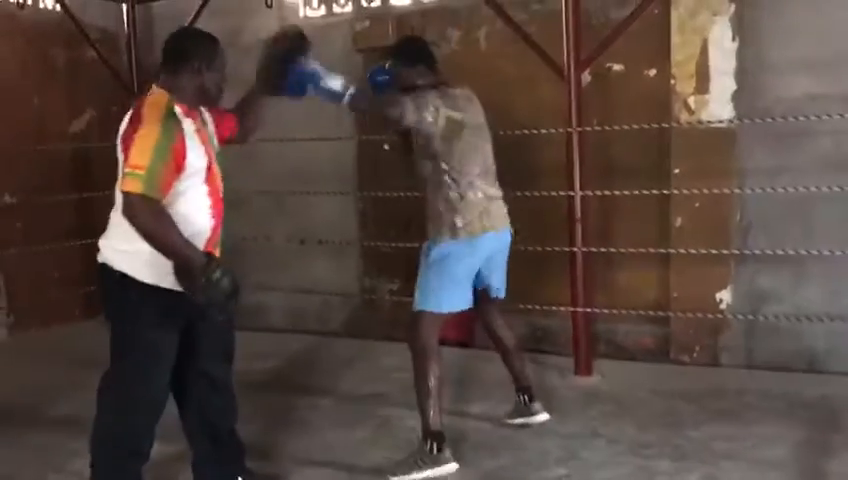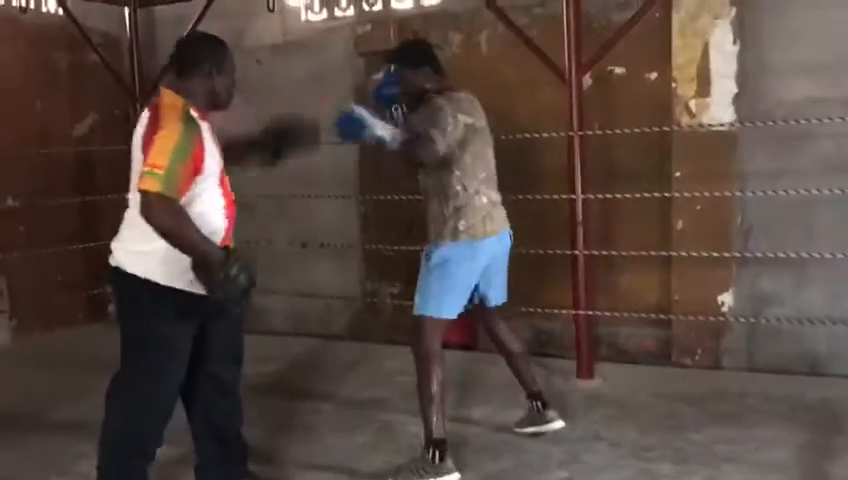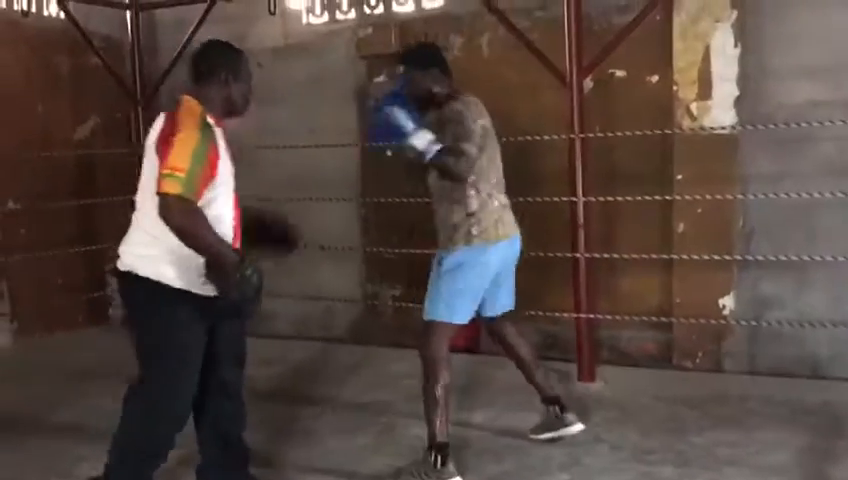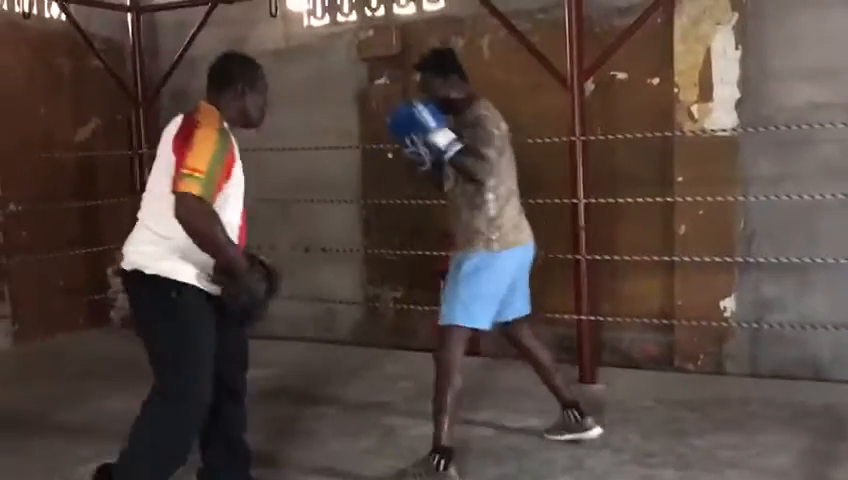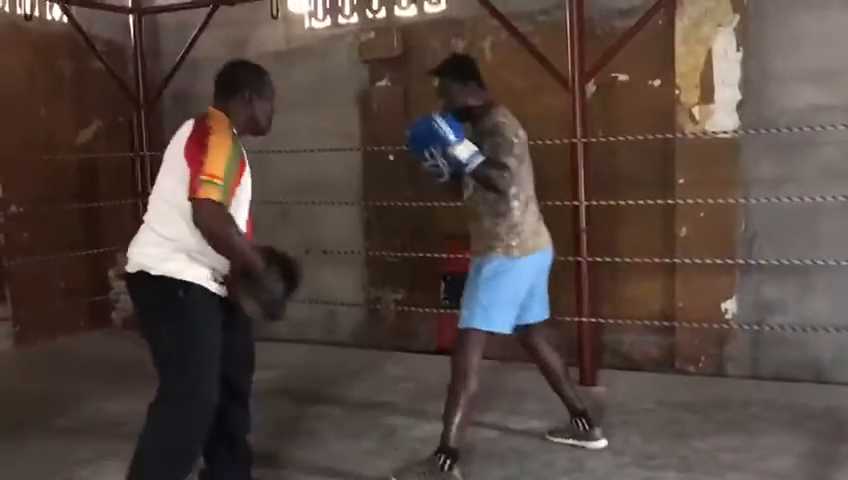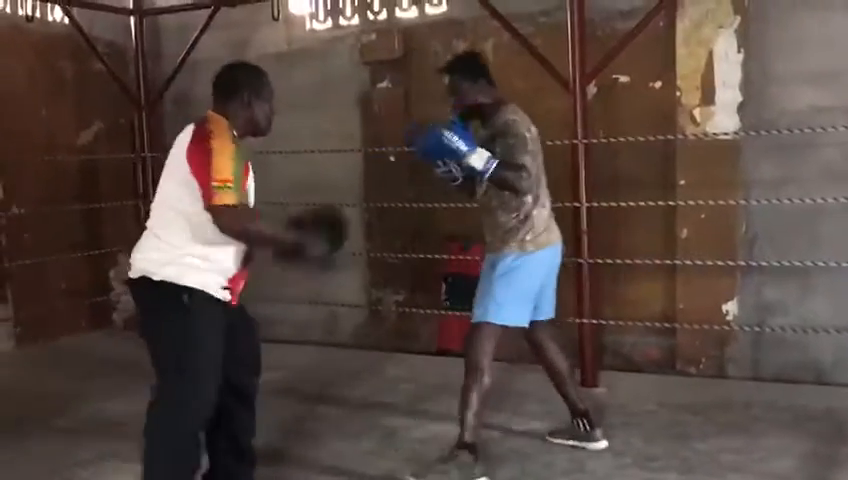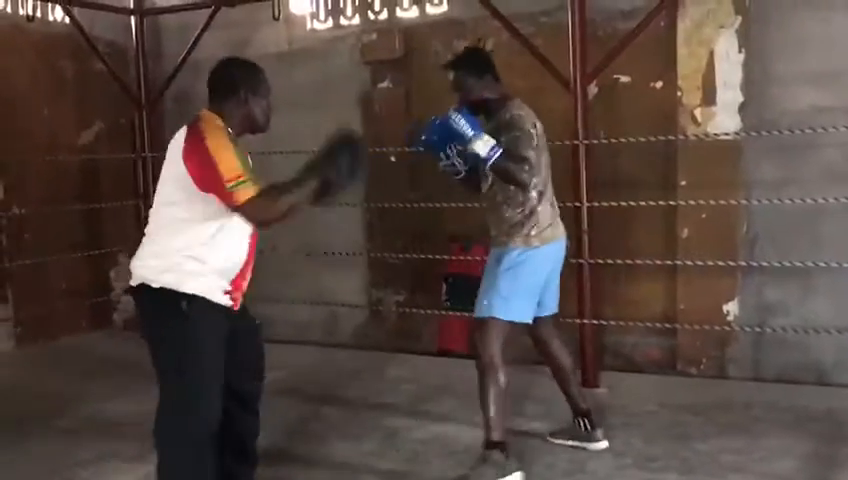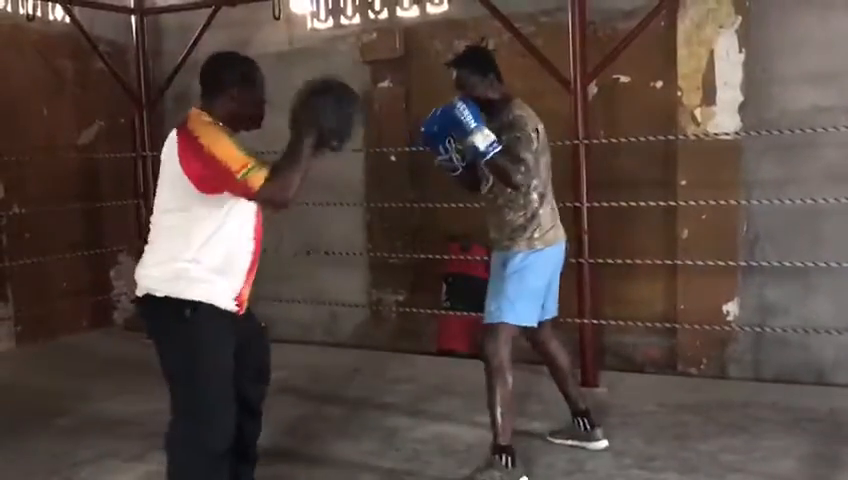
dt=0.1s
person 1, frame 1
left shoulder: (434, 103)
right shoulder: (463, 100)
left elbow: (391, 111)
right elbow: (412, 127)
left wrist: (328, 83)
right wrist: (385, 93)
left hip: (458, 234)
right hip: (495, 227)
left knee: (423, 335)
right knee: (489, 311)
right ankle: (527, 400)
person 1, frame 2
left shoulder: (441, 108)
right shoulder: (463, 103)
left elbow: (430, 154)
right elbow: (430, 153)
right wrist: (404, 117)
left hip: (458, 240)
right hip: (494, 232)
left knee: (426, 339)
right knee: (492, 319)
right ankle: (540, 406)
person 1, frame 3
left shoulder: (456, 113)
right shoulder: (466, 110)
left elbow: (459, 169)
right elbow: (442, 161)
left wrist: (415, 136)
right wrist: (412, 132)
left hip: (470, 244)
right hip: (503, 237)
left knee: (434, 345)
right knee: (499, 326)
right ankle: (558, 410)
person 1, frame 4
left shoulder: (478, 118)
right shoulder: (473, 118)
left elbow: (480, 173)
right elbow: (453, 178)
left wrist: (438, 134)
right wrist: (421, 146)
left hip: (488, 249)
right hip: (514, 243)
left knee: (449, 348)
right knee: (518, 331)
right ankle: (576, 414)
person 1, frame 5
left shoulder: (497, 125)
right shoulder: (491, 124)
left elbow: (502, 183)
right elbow: (469, 185)
left wrist: (458, 146)
right wrist: (438, 160)
left hip: (507, 254)
right hip: (533, 249)
left knee: (466, 352)
right knee: (533, 337)
right ankle: (584, 424)
person 1, frame 6
left shoulder: (509, 123)
right shoulder: (499, 124)
left elbow: (521, 183)
right elbow: (481, 188)
left wrist: (472, 154)
right wrist: (448, 164)
left hip: (520, 250)
right hip: (540, 246)
left knee: (479, 344)
right knee: (541, 335)
right ankle: (585, 424)
person 1, frame 7
left shoulder: (514, 117)
right shoulder: (501, 120)
left elbow: (523, 176)
right elbow: (483, 183)
left wrist: (476, 140)
right wrist: (451, 155)
left hip: (525, 245)
right hip: (543, 242)
left knee: (487, 340)
right knee: (544, 332)
right ankle: (586, 424)
person 1, frame 8
left shoulder: (516, 118)
right shoulder: (496, 121)
left elbow: (515, 177)
right elbow: (477, 182)
left wrist: (478, 135)
left hip: (528, 247)
right hip: (537, 245)
left knee: (496, 346)
right knee: (542, 334)
right ankle: (586, 425)
person 2, frame 1
left shoulder: (194, 114)
right shoulder: (156, 119)
left elbow: (240, 126)
right elbow: (137, 205)
left wrist: (265, 82)
right wrist: (194, 262)
left hip: (186, 277)
right hip: (144, 281)
left knee: (209, 376)
right knee: (139, 391)
person 2, frame 2
left shoulder: (194, 118)
right shoulder: (172, 122)
left elbow: (228, 154)
right elbow: (155, 204)
left wrist: (275, 138)
right wrist: (215, 258)
left hip: (191, 280)
right hip: (155, 281)
left knee: (217, 379)
right knee: (148, 393)
person 2, frame 3
left shoulder: (202, 125)
right shoulder: (190, 126)
right elbow: (174, 205)
left wrist: (254, 224)
right wrist: (228, 259)
left hip: (195, 283)
right hip: (162, 282)
left knee: (220, 383)
right knee: (165, 395)
person 2, frame 4
left shoulder: (205, 129)
right shoulder: (207, 130)
right elbow: (191, 209)
left wrist: (233, 263)
right wrist: (238, 265)
left hip: (189, 280)
right hip: (166, 280)
left knee: (224, 379)
right knee: (183, 393)
person 2, frame 5
left shoulder: (210, 132)
right shoulder: (218, 135)
right elbow: (209, 215)
left wrist: (249, 265)
right wrist: (257, 267)
left hip: (193, 282)
right hip: (172, 282)
left knee: (231, 381)
right knee: (192, 395)
person 2, frame 6
left shoulder: (214, 138)
right shoulder: (215, 137)
left elbow: (231, 215)
right elbow: (231, 218)
left wrist: (278, 241)
right wrist: (293, 241)
left hip: (205, 289)
right hip: (174, 286)
left knee: (236, 381)
right knee: (186, 399)
person 2, frame 7
left shoulder: (213, 137)
right shoulder: (210, 137)
left elbow: (246, 206)
right elbow: (260, 210)
left wrist: (305, 183)
right wrist: (313, 180)
left hip: (209, 291)
right hip: (178, 292)
left knee: (241, 383)
right knee: (193, 407)
person 2, frame 8
left shoulder: (212, 137)
right shoulder: (203, 137)
left elbow: (260, 184)
right elbow: (277, 192)
left wrist: (304, 148)
right wrist: (307, 136)
left hip: (217, 298)
right hip: (183, 299)
left knee: (246, 382)
right knee: (205, 414)
